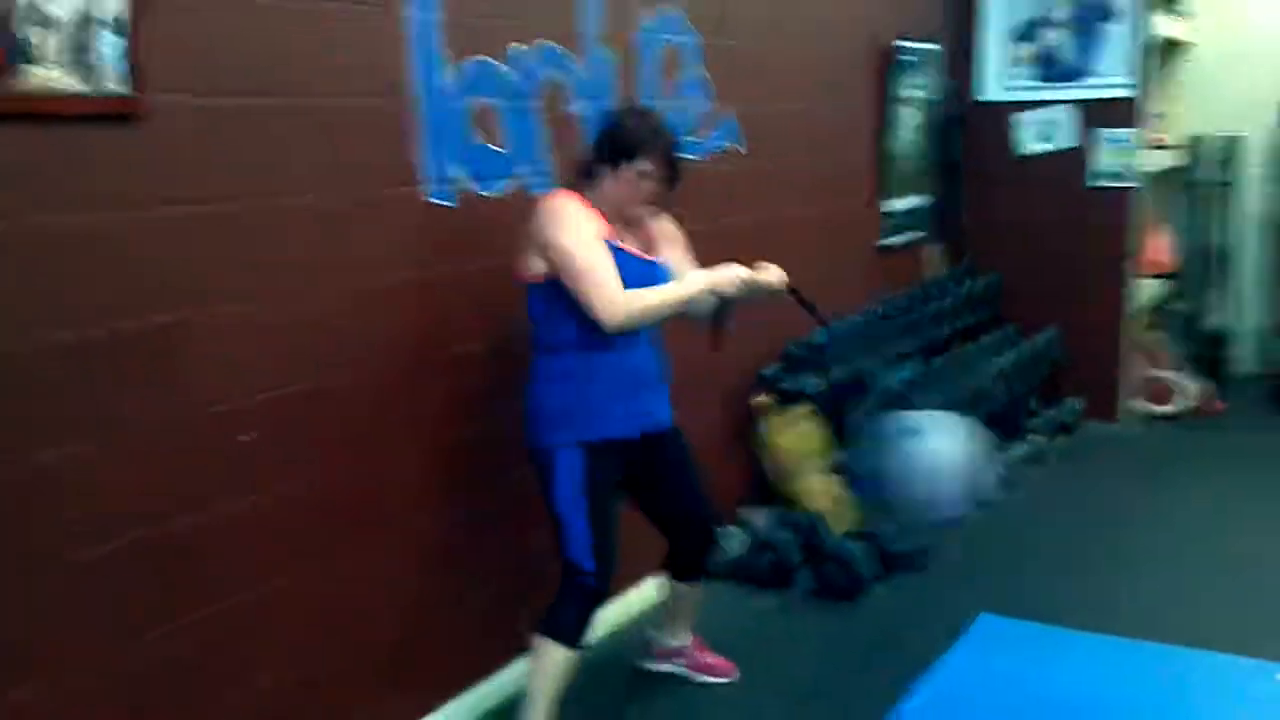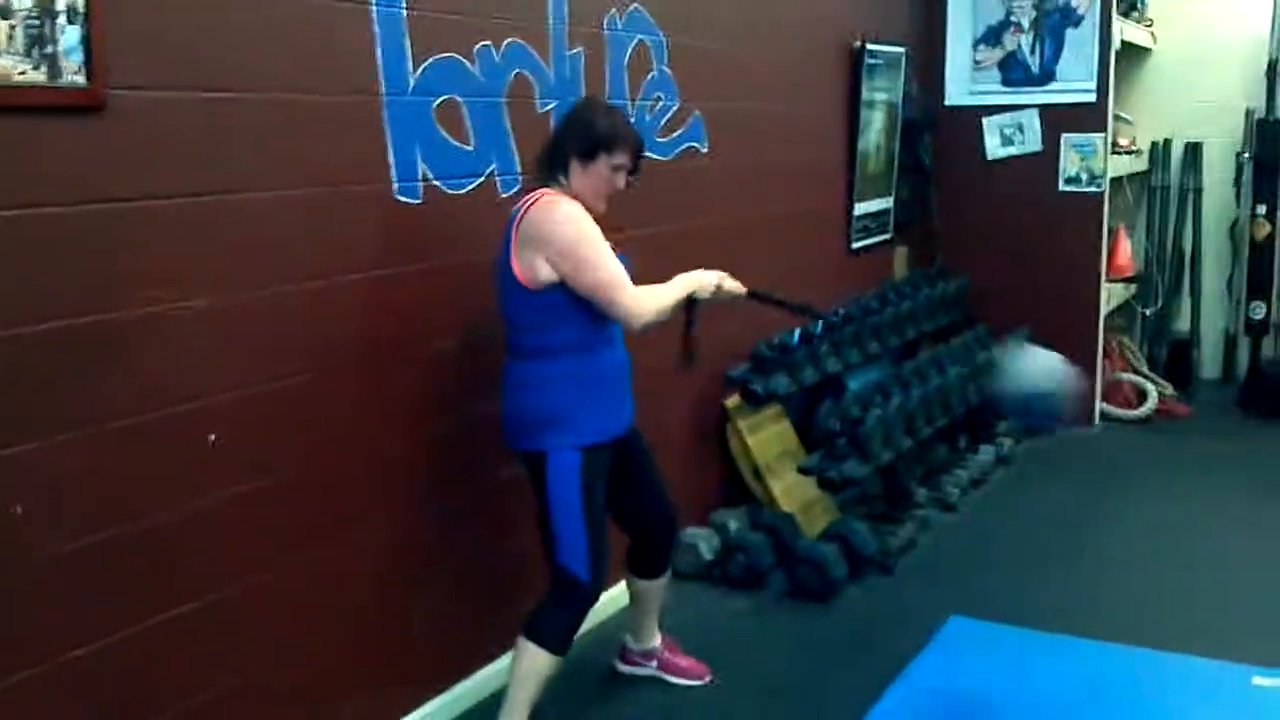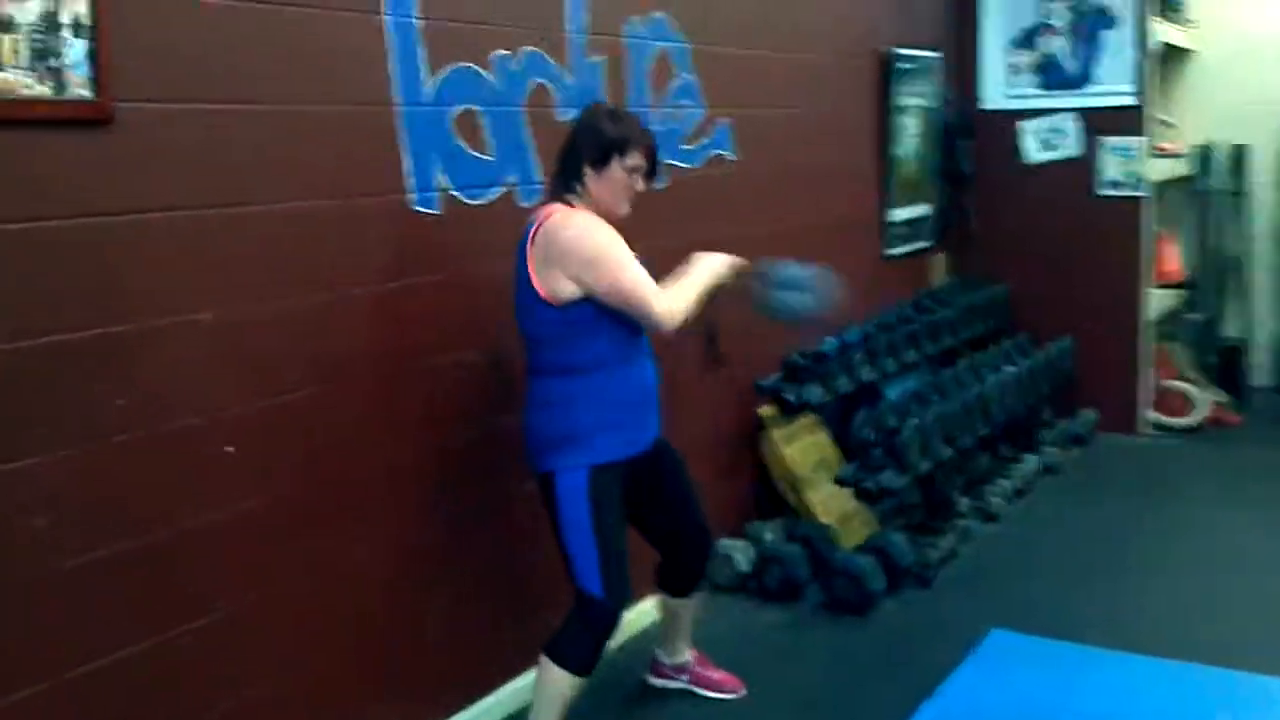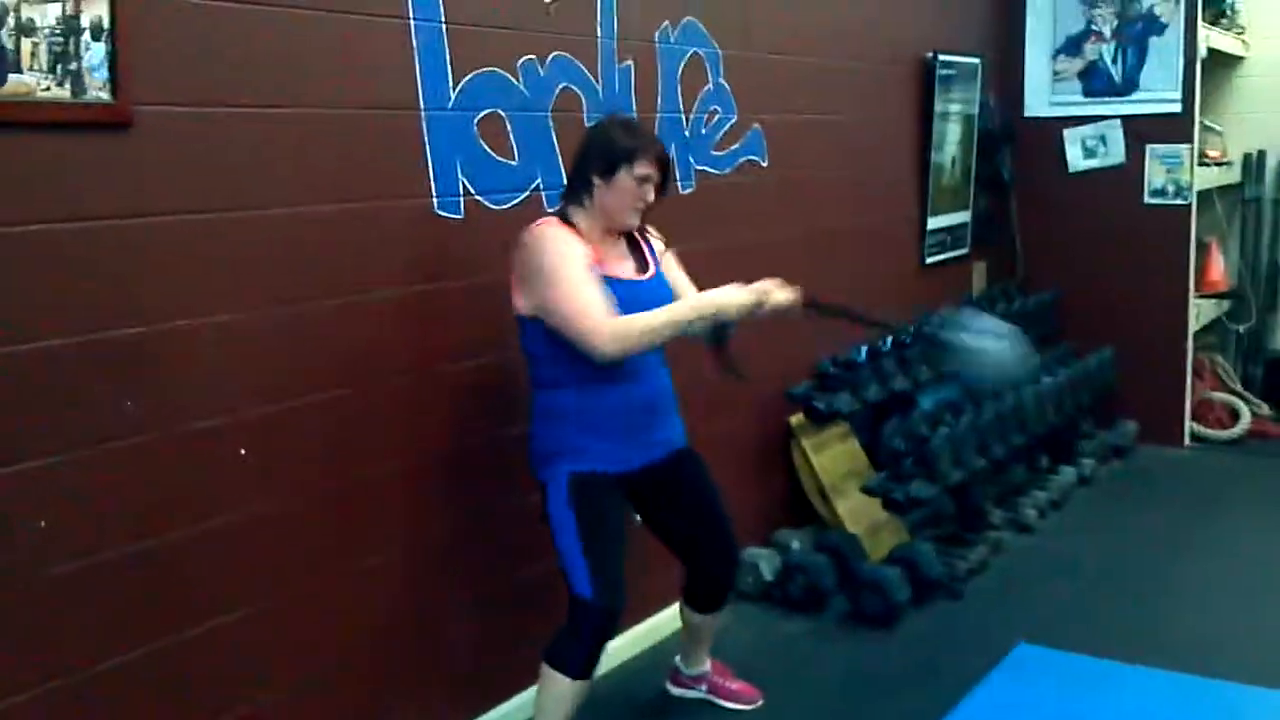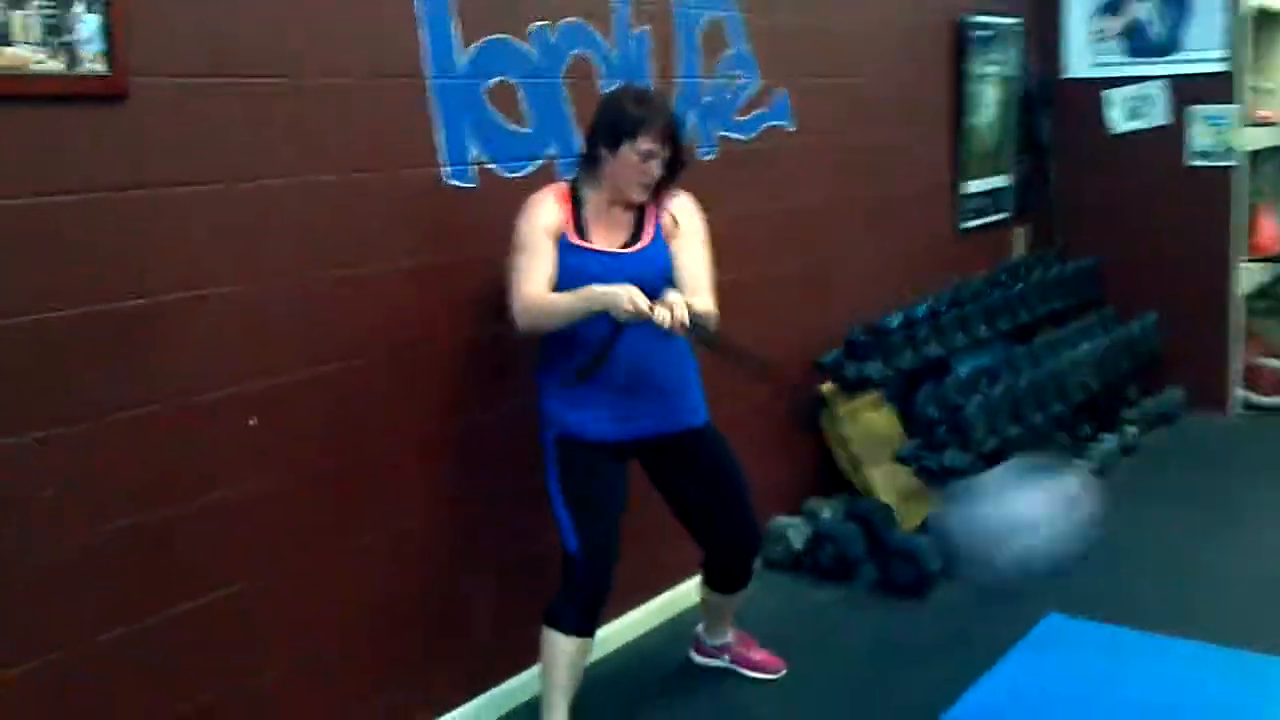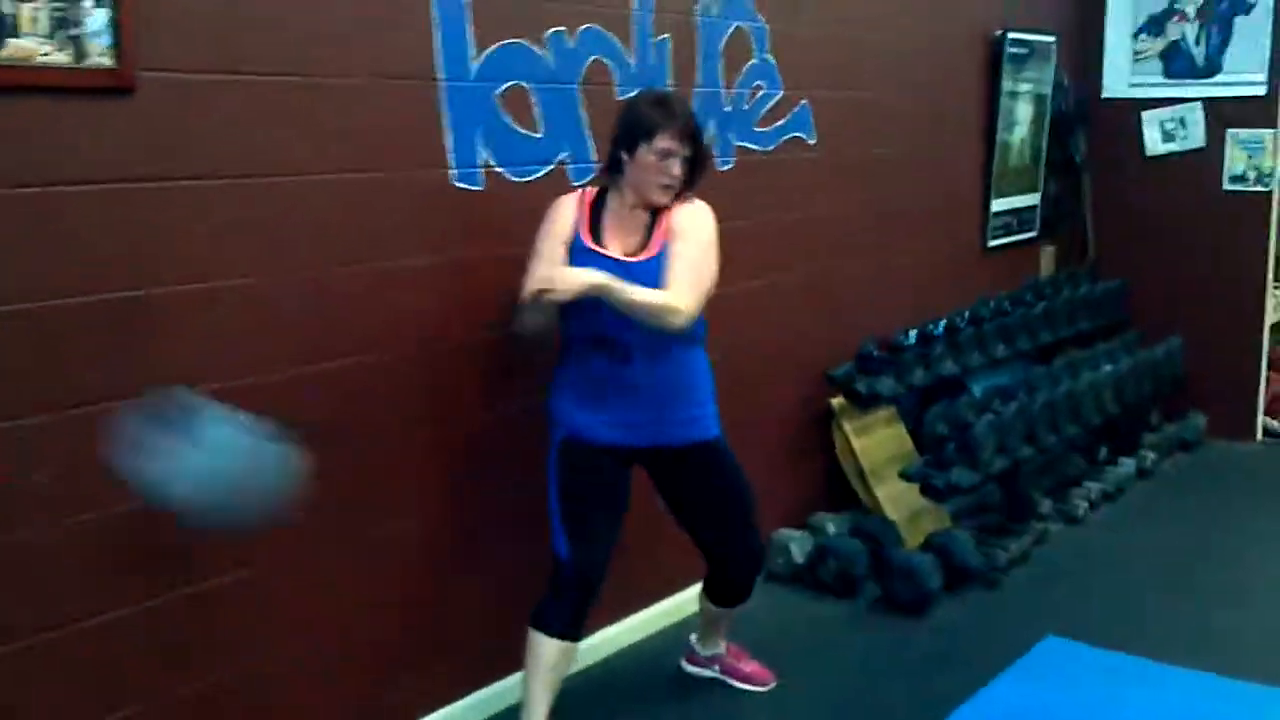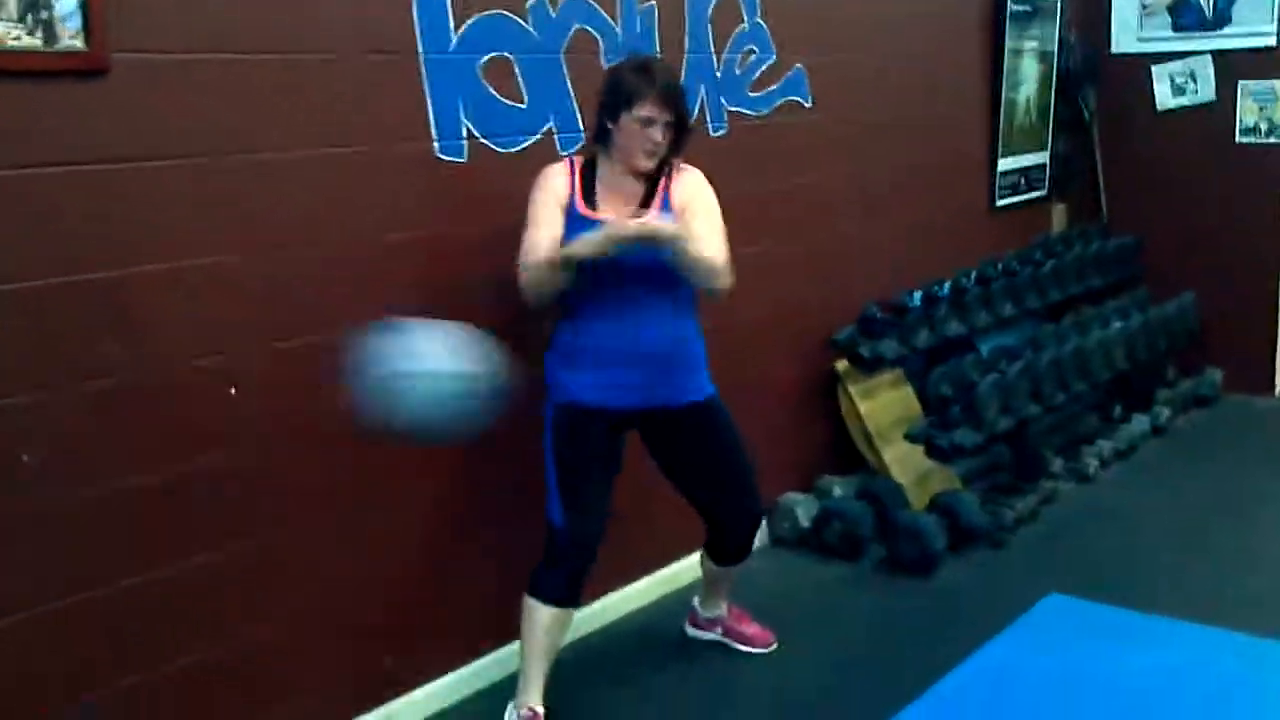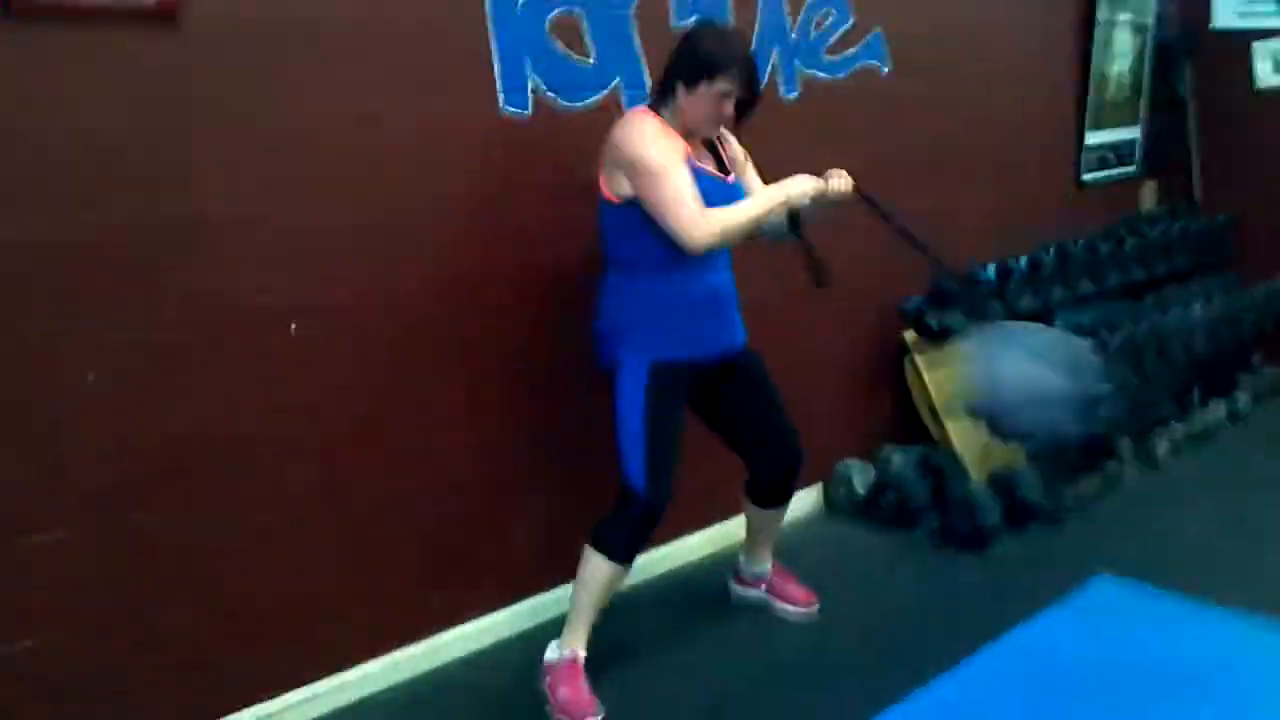
dt=0.2s
person 1, frame 1
left shoulder: (653, 224)
right shoulder: (563, 214)
left elbow: (697, 301)
right elbow: (613, 312)
left wrist: (751, 281)
right wrist: (708, 282)
left hip: (645, 419)
right hip: (577, 431)
left knee: (698, 533)
right knee: (588, 578)
left ankle: (671, 644)
person 1, frame 2
left shoulder: (576, 216)
right shoulder: (553, 215)
left elbow: (620, 299)
right elbow: (632, 311)
left wrist: (700, 283)
right wrist: (689, 281)
left hip: (603, 420)
right hip: (561, 429)
left knee: (657, 526)
right knee: (577, 582)
left ankle: (643, 645)
person 1, frame 3
left shoulder: (588, 227)
right shoulder: (570, 229)
left elbow: (631, 311)
right elbow: (663, 315)
left wrist: (697, 275)
right wrist: (704, 270)
left hip: (630, 434)
right hip: (580, 449)
left knee: (691, 540)
right knee: (601, 601)
left ankle: (674, 659)
person 1, frame 4
left shoulder: (643, 241)
right shoulder: (551, 241)
left elbow: (686, 319)
right elbow: (606, 340)
left wrist: (748, 301)
right wrist: (706, 302)
left hip: (657, 443)
right hip: (582, 459)
left knee: (717, 556)
right knee: (596, 611)
left ankle: (693, 669)
person 1, frame 5
left shoulder: (675, 209)
right shoulder: (549, 209)
left elbow: (704, 310)
right elbow: (527, 313)
left wrist: (677, 305)
right wrist: (603, 296)
left hip: (673, 413)
right hip: (583, 422)
left knee: (738, 539)
right knee: (588, 574)
left ankle: (716, 639)
person 1, frame 6
left shoulder: (692, 218)
right shoulder: (571, 213)
left elbow: (678, 313)
right elbow: (532, 311)
left wrist: (599, 284)
right wrist: (564, 290)
left hip: (681, 422)
right hip: (591, 424)
left knee: (742, 553)
right knee: (575, 574)
left ankle: (708, 649)
person 1, frame 7
left shoulder: (687, 184)
right shoulder: (561, 180)
left elbow: (717, 278)
right elbow: (533, 284)
left wrist: (674, 237)
right wrist: (589, 244)
left hip: (675, 387)
right hip: (584, 390)
left knee: (740, 512)
right knee: (571, 543)
left ankle: (711, 611)
person 1, frame 8
left shoulder: (720, 141)
right shoulder: (640, 134)
left elbow: (767, 220)
right elbow: (697, 232)
left wrist: (814, 191)
right wrist: (777, 193)
left hip: (716, 339)
right hip: (649, 346)
left knee: (781, 455)
right knee: (644, 497)
left ankle: (755, 570)
right ankle: (567, 654)
